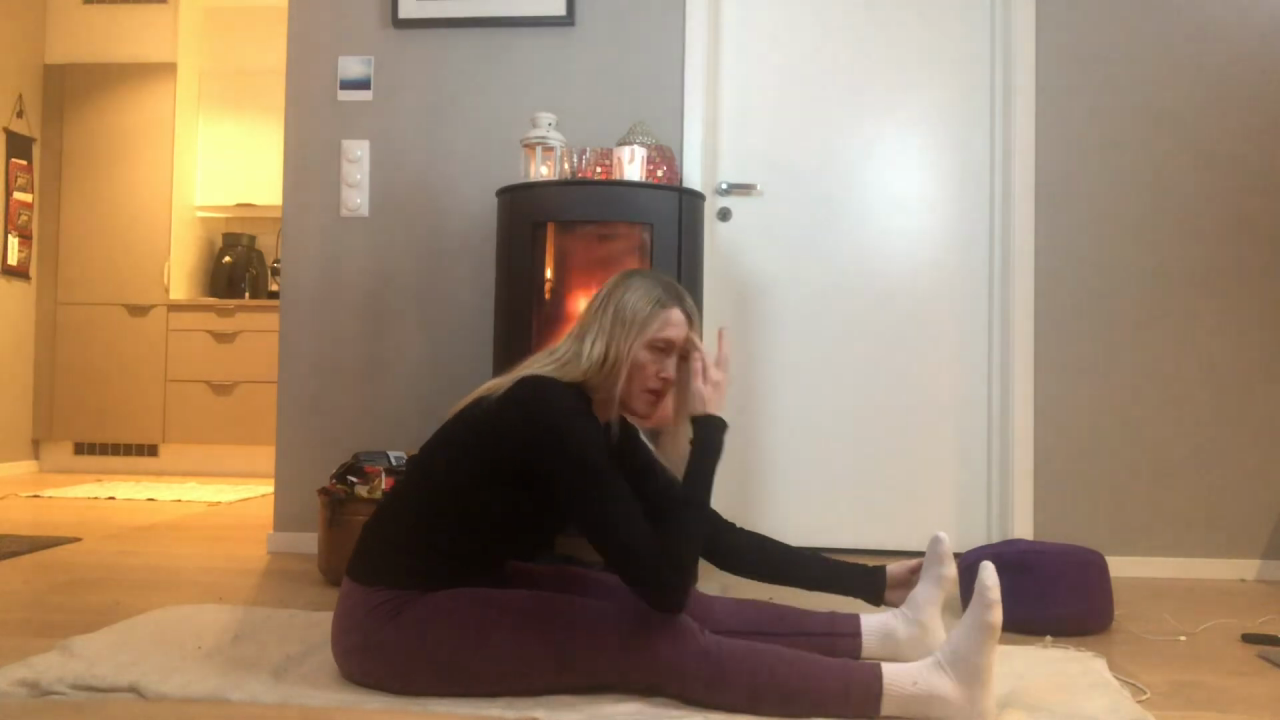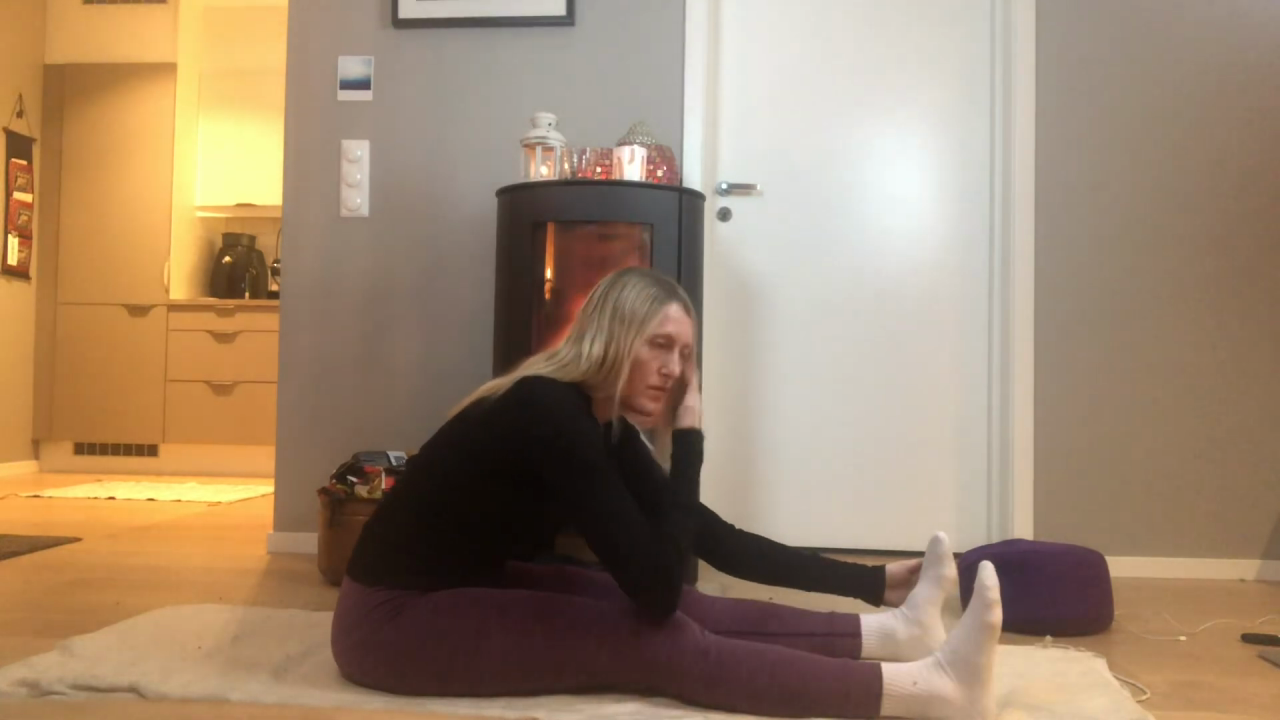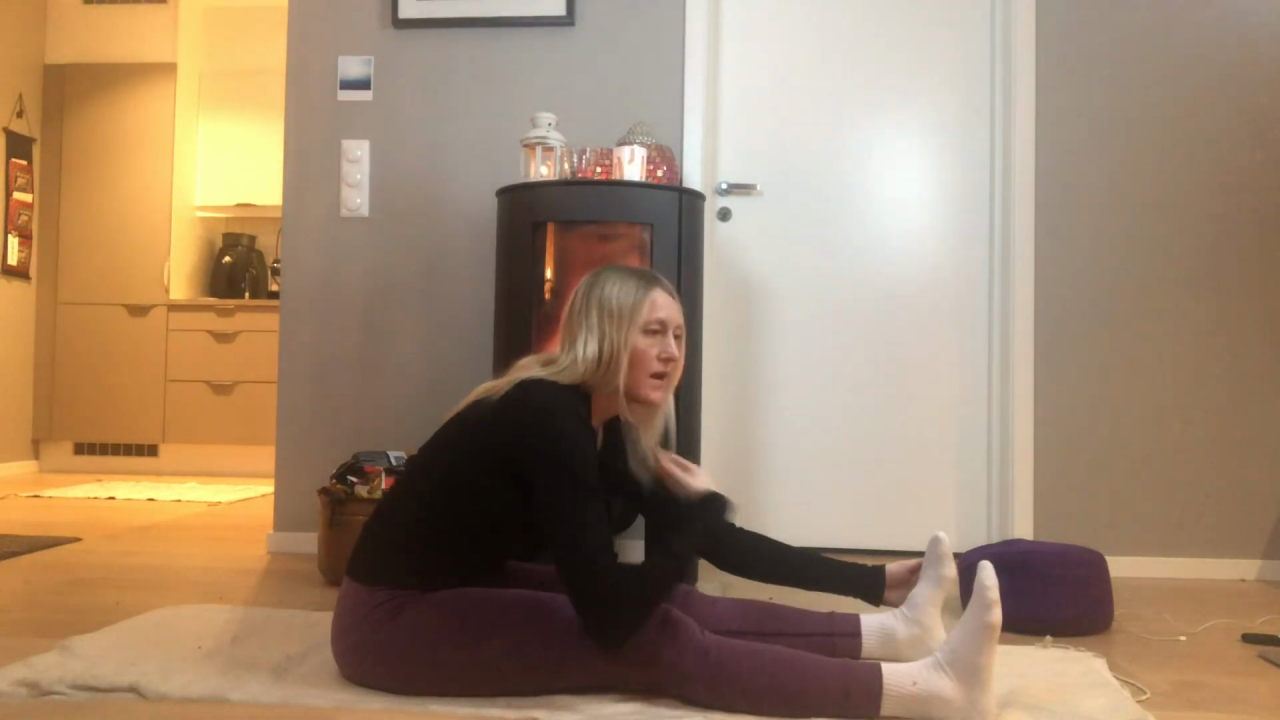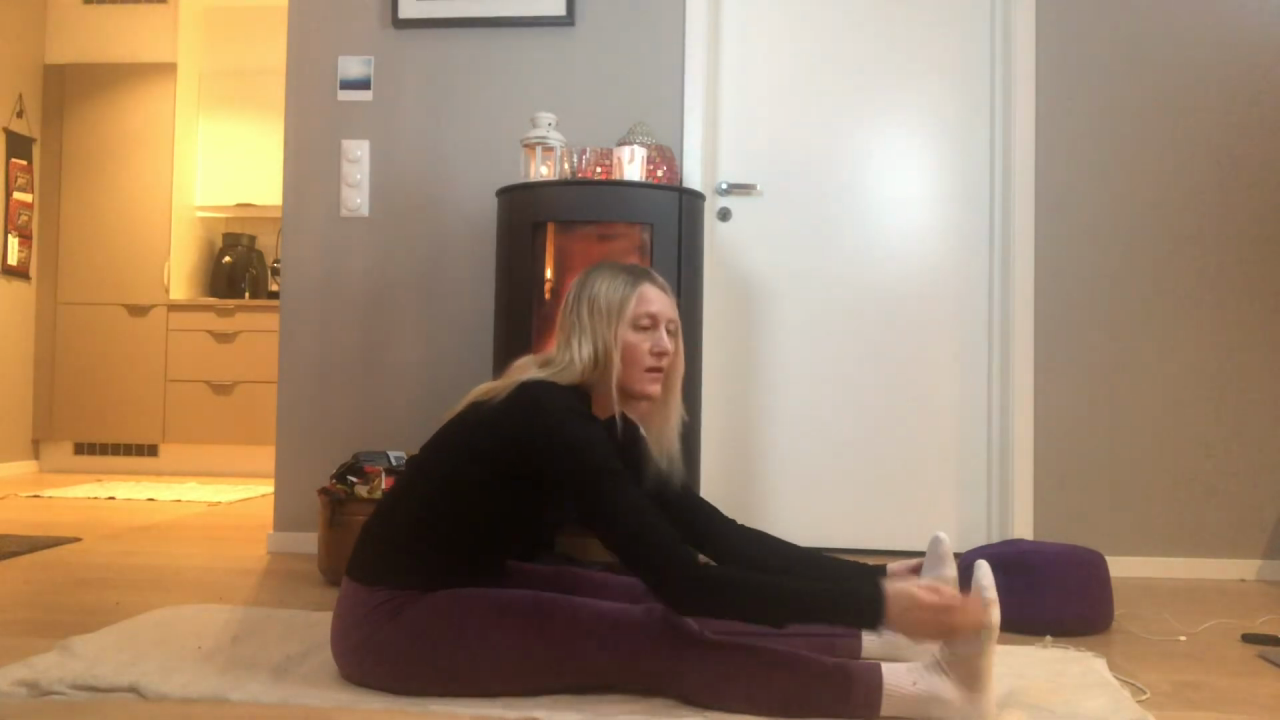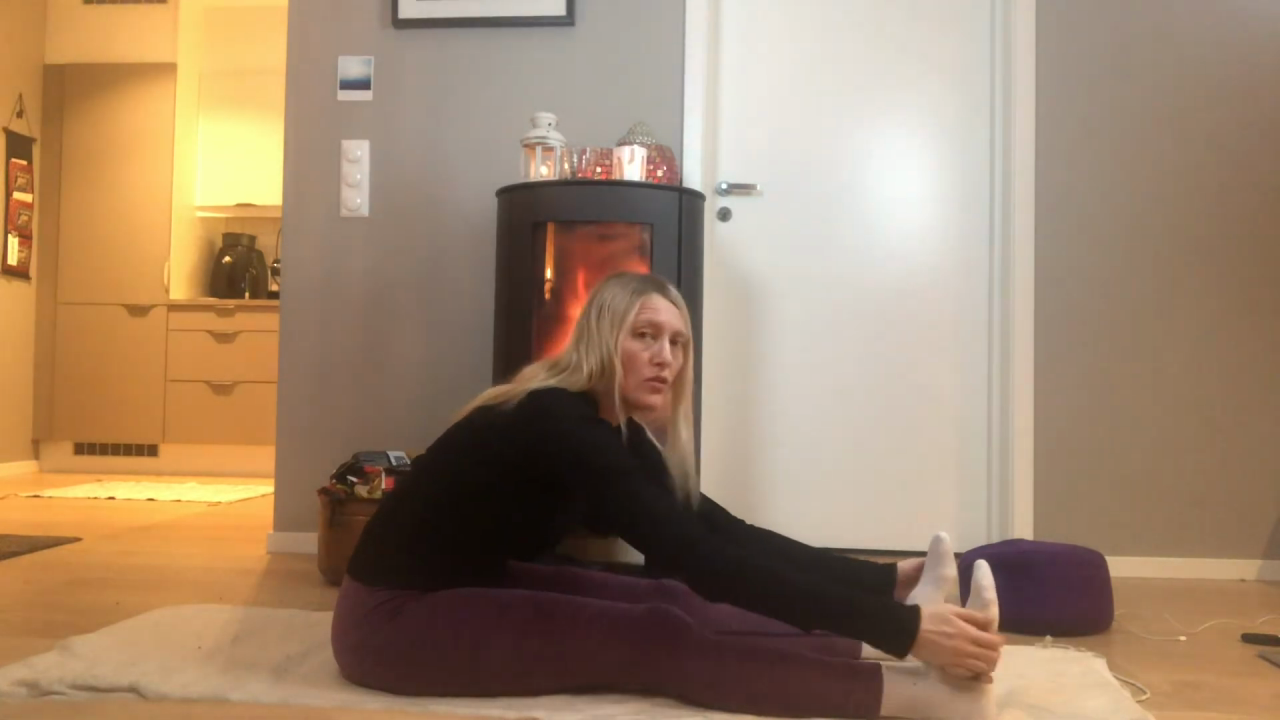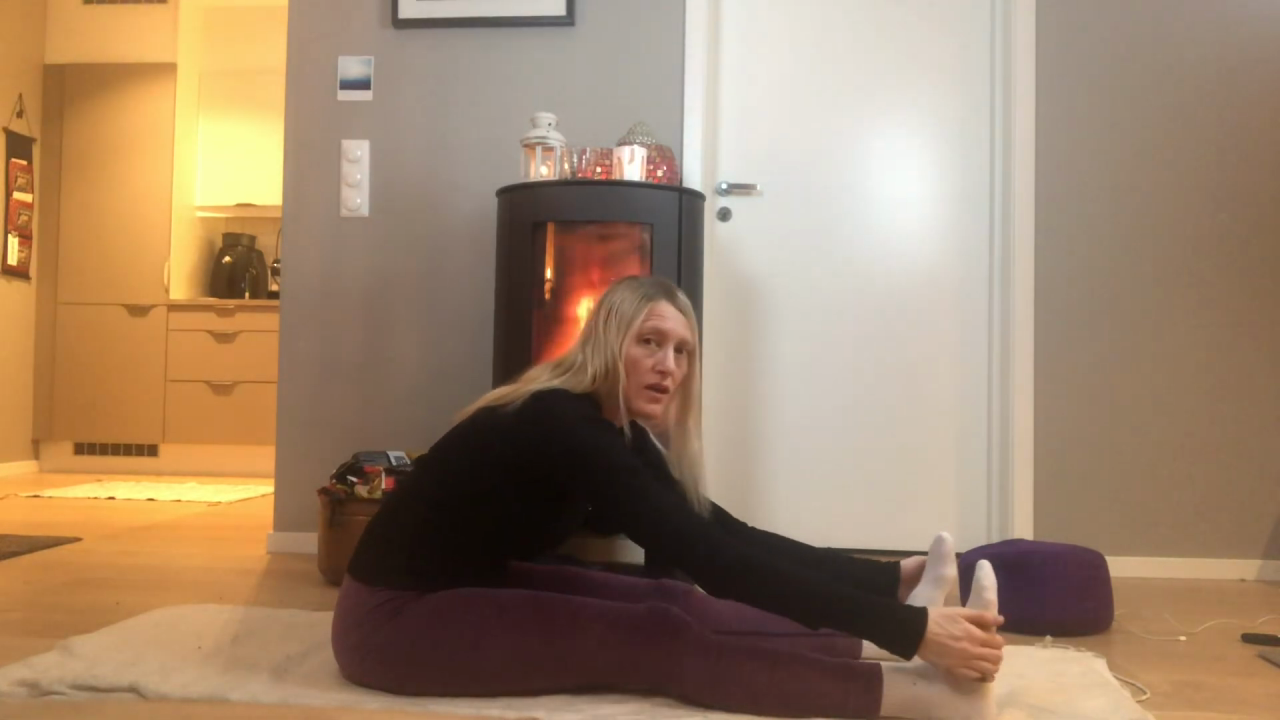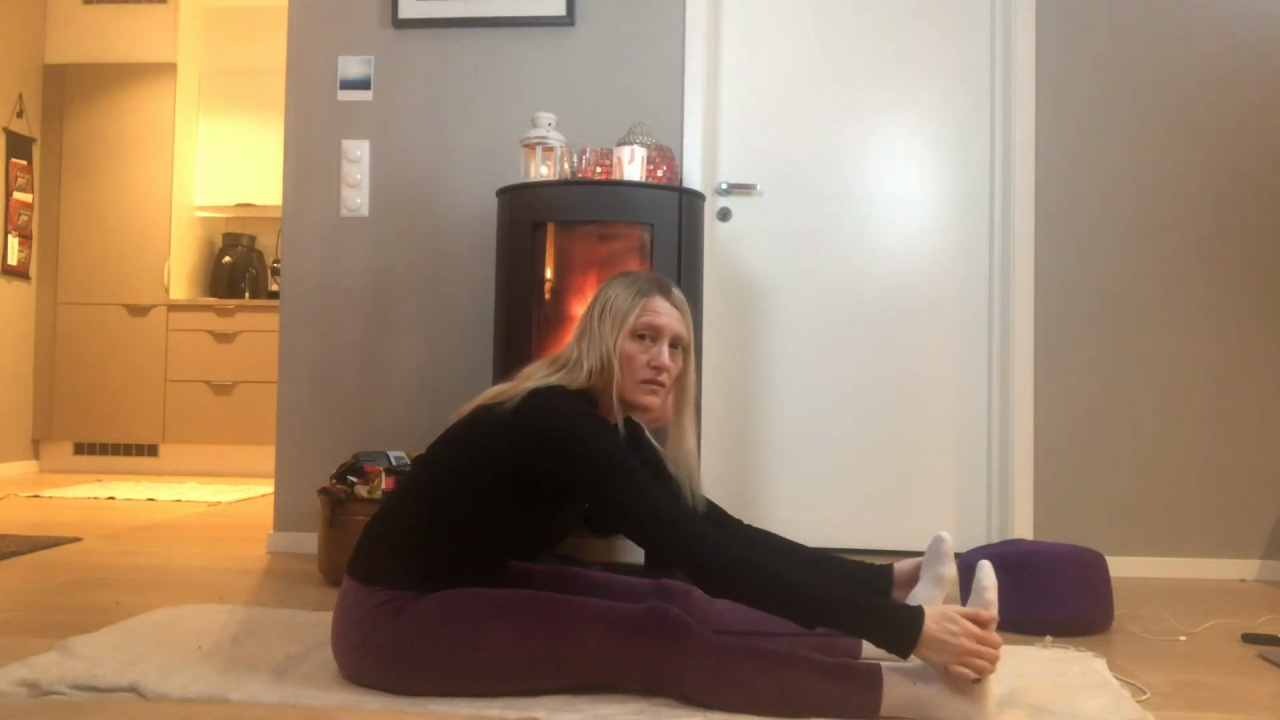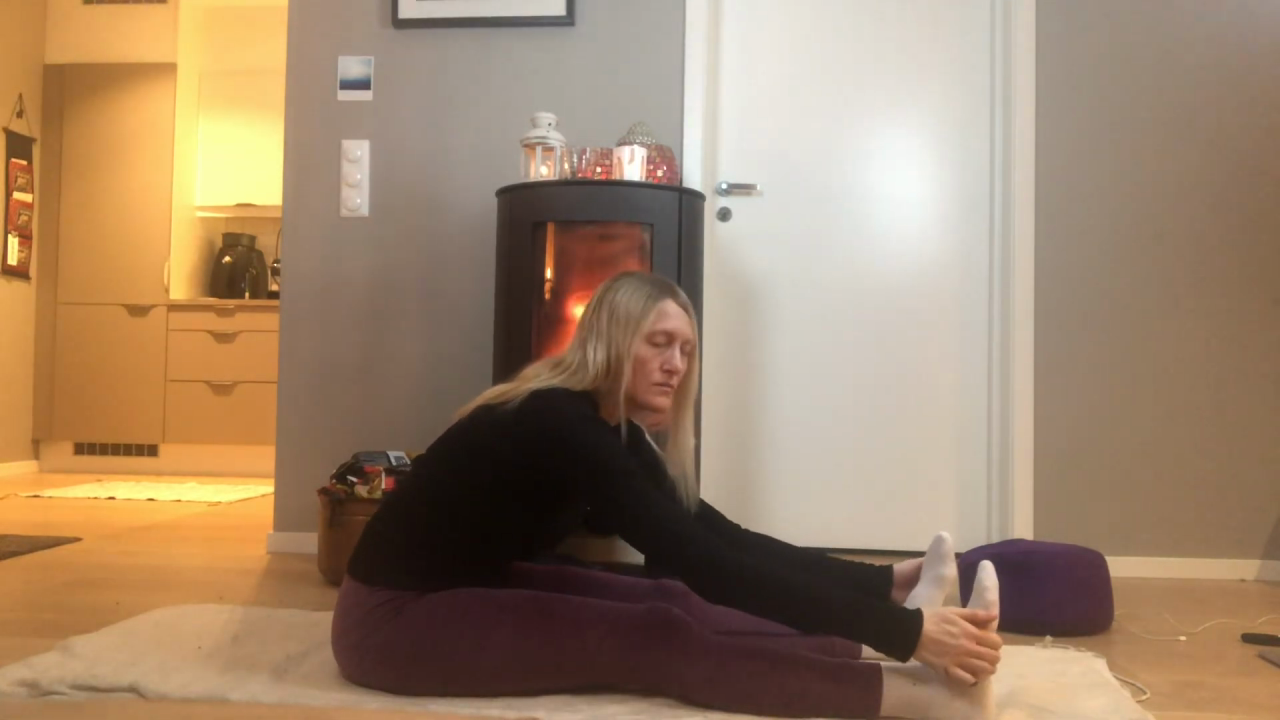
dt=0.3s
person 1, frame 1
left shoulder: (607, 427)
right shoulder: (550, 414)
left elbow: (718, 542)
right elbow: (664, 582)
left wrist: (873, 580)
right wrist: (708, 427)
left hip: (474, 590)
right hip: (397, 620)
left knee: (681, 613)
right knee: (661, 641)
left ankle: (890, 630)
person 1, frame 2
left shoulder: (606, 428)
right shoulder: (550, 414)
left elbow: (716, 541)
right elbow: (656, 586)
left wrist: (872, 583)
right wrist: (688, 441)
left hip: (475, 590)
right hip: (395, 621)
left knee: (676, 612)
right knee: (659, 640)
left ankle: (891, 632)
person 1, frame 3
left shoulder: (608, 430)
right shoulder: (547, 417)
left elbow: (713, 546)
right elbow: (608, 615)
left wrist: (872, 582)
right wrist: (706, 503)
left hip: (472, 592)
right hip: (397, 619)
left knee: (666, 610)
right knee: (661, 645)
left ankle: (893, 631)
person 1, frame 4
left shoulder: (610, 428)
right shoulder: (551, 418)
left elbow: (717, 536)
right elbow: (679, 584)
left wrist: (877, 583)
right wrist: (876, 604)
left hip: (474, 591)
right hip: (396, 620)
left knee: (668, 613)
right knee: (656, 638)
left ankle: (892, 645)
person 1, frame 5
left shoulder: (615, 430)
right shoulder: (561, 425)
left elbow: (731, 536)
right elbow: (710, 567)
left wrist: (887, 581)
right wrist: (902, 629)
left hip: (473, 588)
right hip: (397, 619)
left knee: (668, 605)
right knee: (657, 639)
left ankle: (889, 625)
person 1, frame 6
left shoulder: (619, 431)
right shoulder: (564, 426)
left elbow: (733, 537)
right elbow: (718, 565)
left wrist: (892, 580)
right wrist: (910, 631)
left hip: (473, 588)
right hip: (397, 619)
left knee: (671, 605)
right knee: (657, 638)
person 1, frame 7
left shoulder: (614, 429)
right shoulder: (560, 422)
left elbow: (728, 536)
right elbow: (712, 564)
left wrist: (883, 582)
right wrist: (901, 628)
left hip: (475, 588)
right hip: (397, 619)
left knee: (670, 604)
right knee: (656, 638)
person 1, frame 8
left shoulder: (615, 430)
right shoulder: (561, 425)
left elbow: (725, 540)
right elbow: (709, 570)
left wrist: (883, 585)
right wrist: (900, 634)
left hip: (477, 589)
right hip: (397, 620)
left knee: (670, 605)
right knee: (657, 639)
